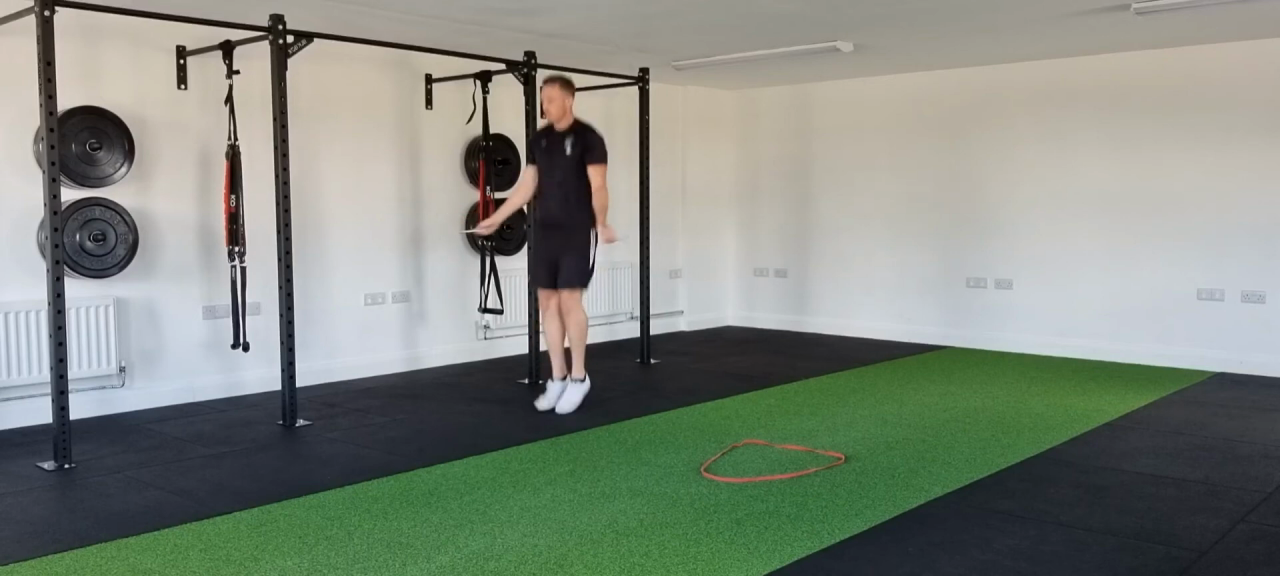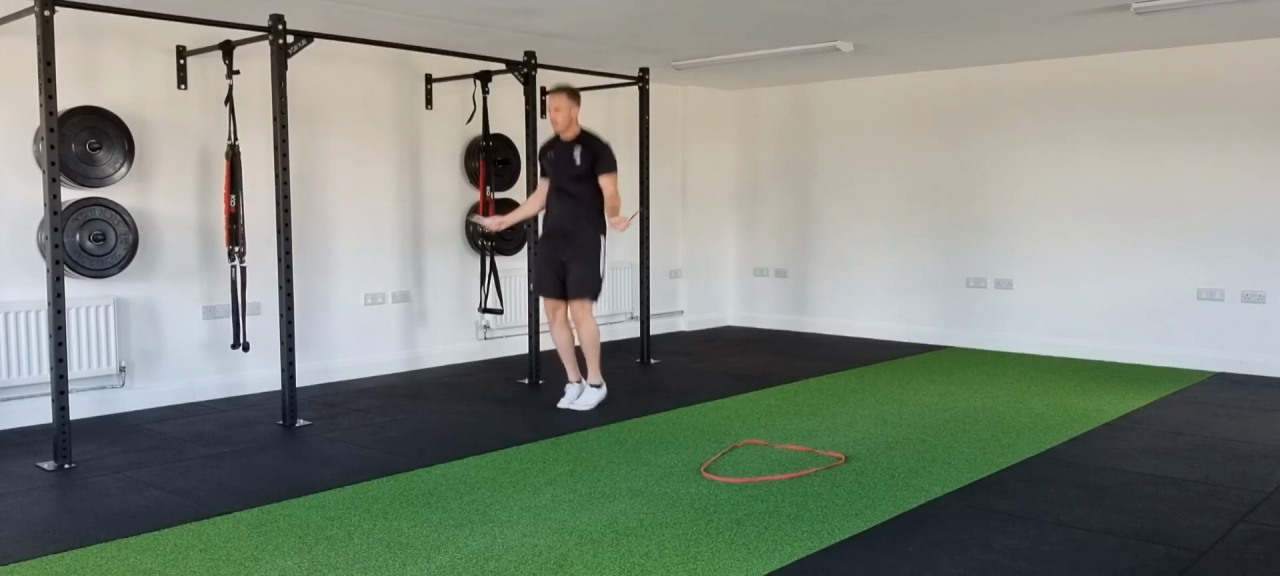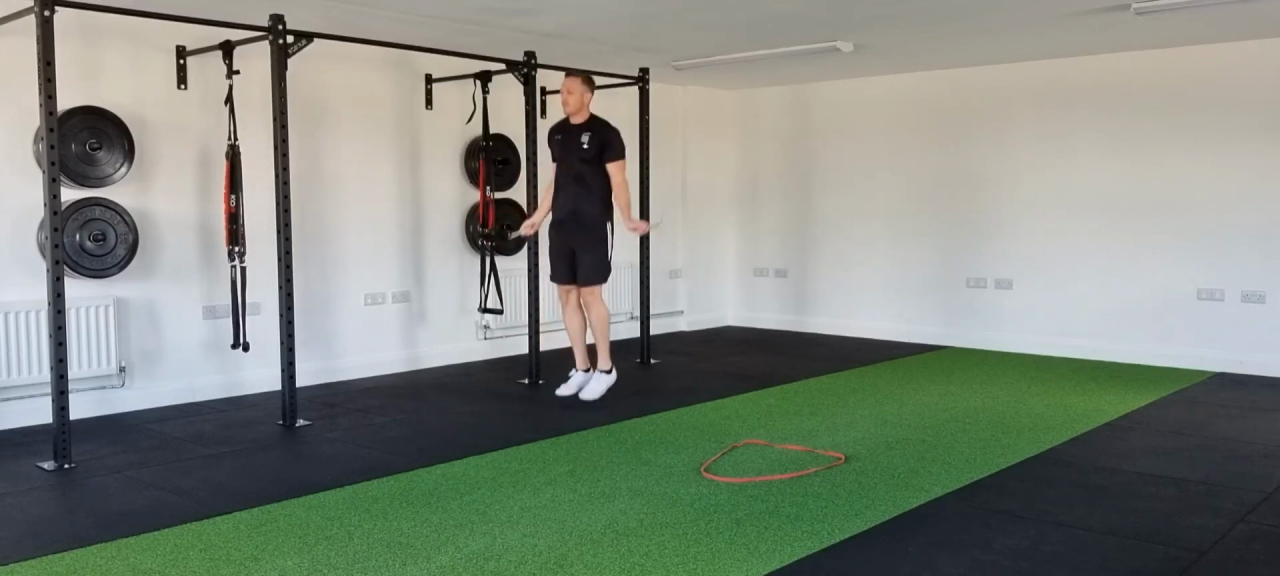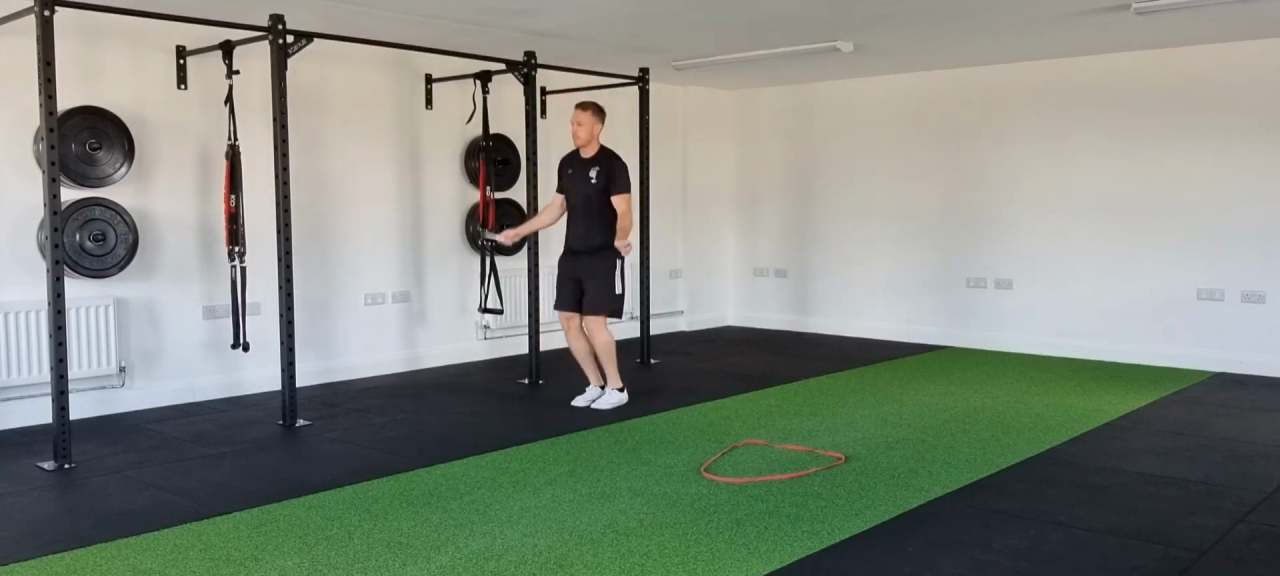
dt=0.7s
person 1, frame 1
left shoulder: (587, 138)
right shoulder: (539, 138)
left elbow: (598, 185)
right elbow: (527, 185)
left wrist: (601, 223)
right wrist: (495, 219)
left hip: (576, 231)
right hip: (545, 231)
left knee: (569, 300)
right knee: (547, 302)
left ankle: (578, 377)
right ankle: (559, 377)
person 1, frame 2
left shoulder: (595, 148)
right shoulder: (548, 150)
left elbow: (609, 192)
left wrist: (613, 217)
right wrist: (507, 219)
left hip: (585, 240)
right hip: (552, 240)
left knee: (579, 310)
right knee: (554, 311)
left ankle: (595, 382)
right ankle: (575, 382)
person 1, frame 3
left shoulder: (604, 133)
right shoulder: (556, 133)
left elbow: (618, 180)
left wrist: (627, 218)
right wrist: (537, 218)
left hip: (593, 226)
right hip: (562, 225)
left knee: (590, 294)
right knee: (567, 295)
left ankle: (605, 368)
right ankle: (582, 368)
person 1, frame 4
left shoulder: (613, 166)
right shoulder: (567, 163)
left elbow: (624, 212)
right elbow: (557, 208)
left wrist: (622, 239)
right wrist: (519, 231)
left hip: (603, 257)
right hip: (572, 256)
left knee: (595, 324)
right knee: (569, 324)
left ankle: (616, 388)
right ankle: (596, 384)
